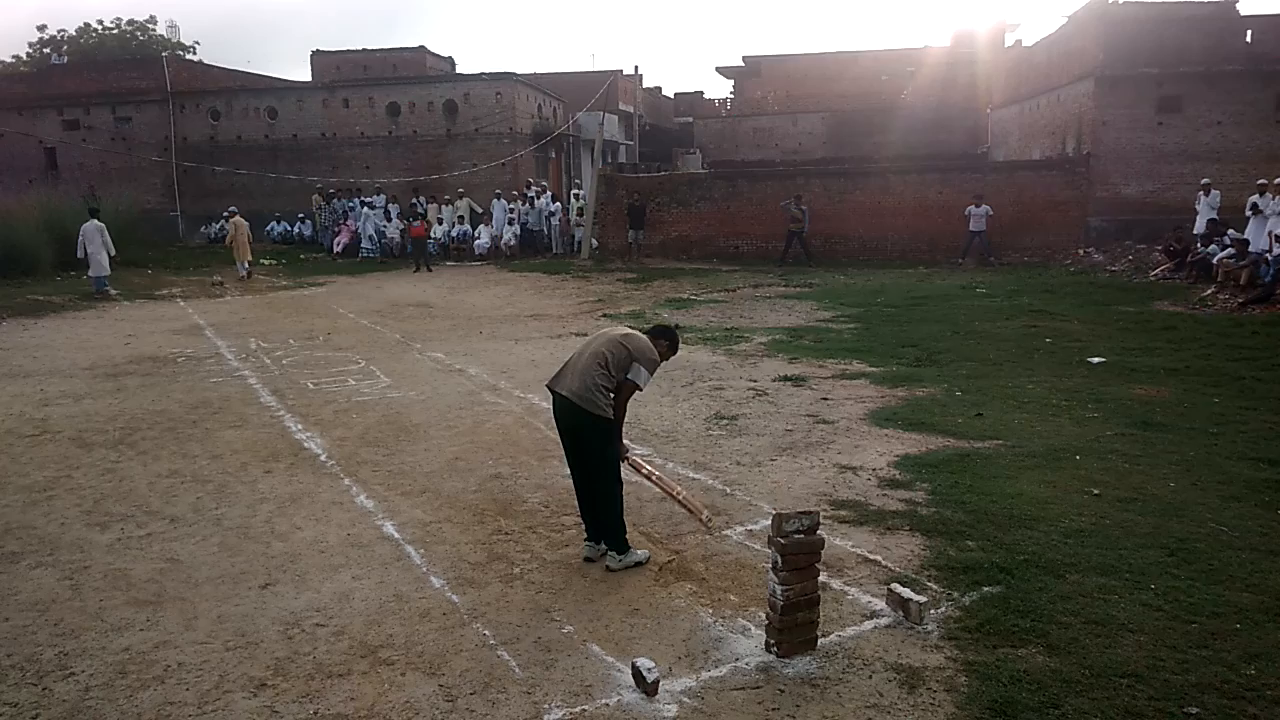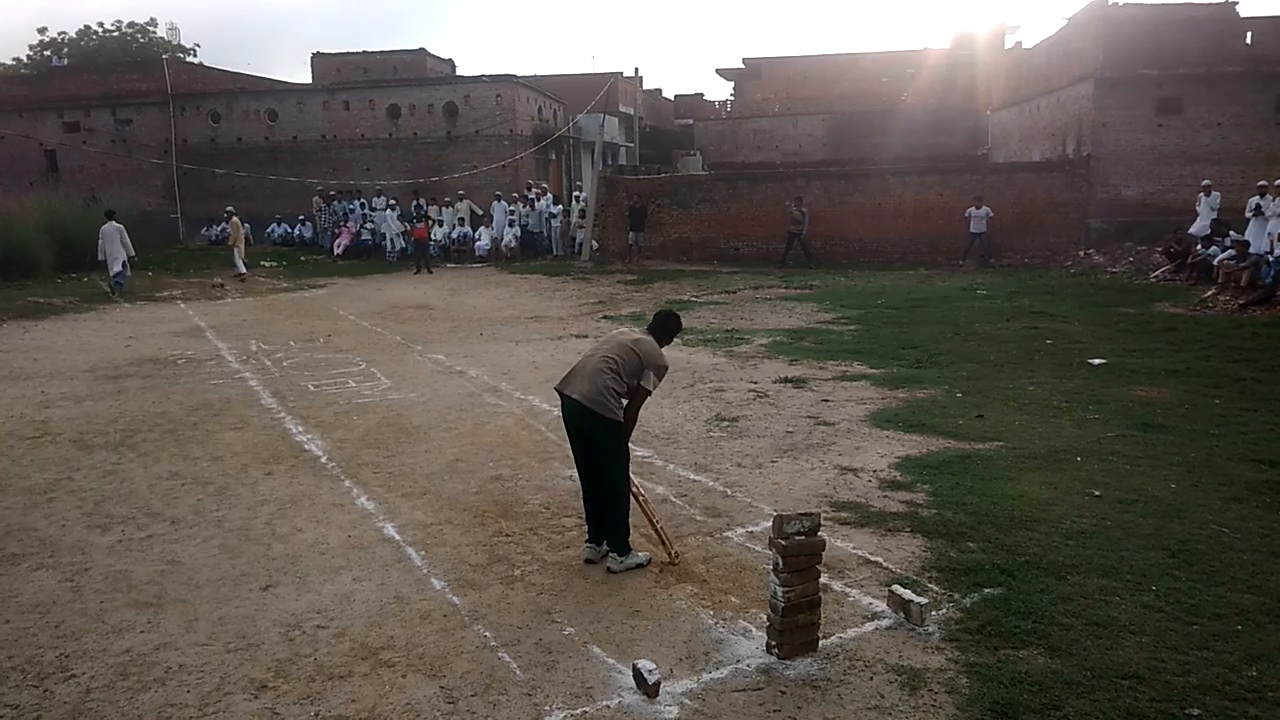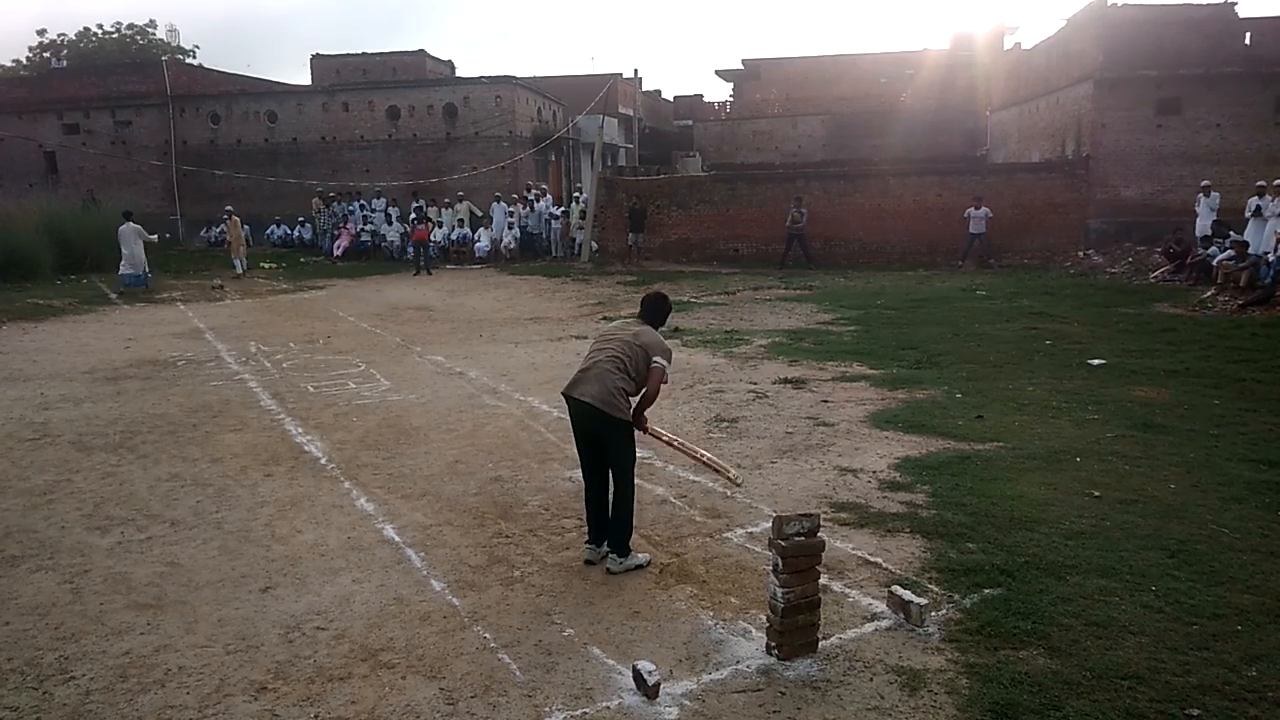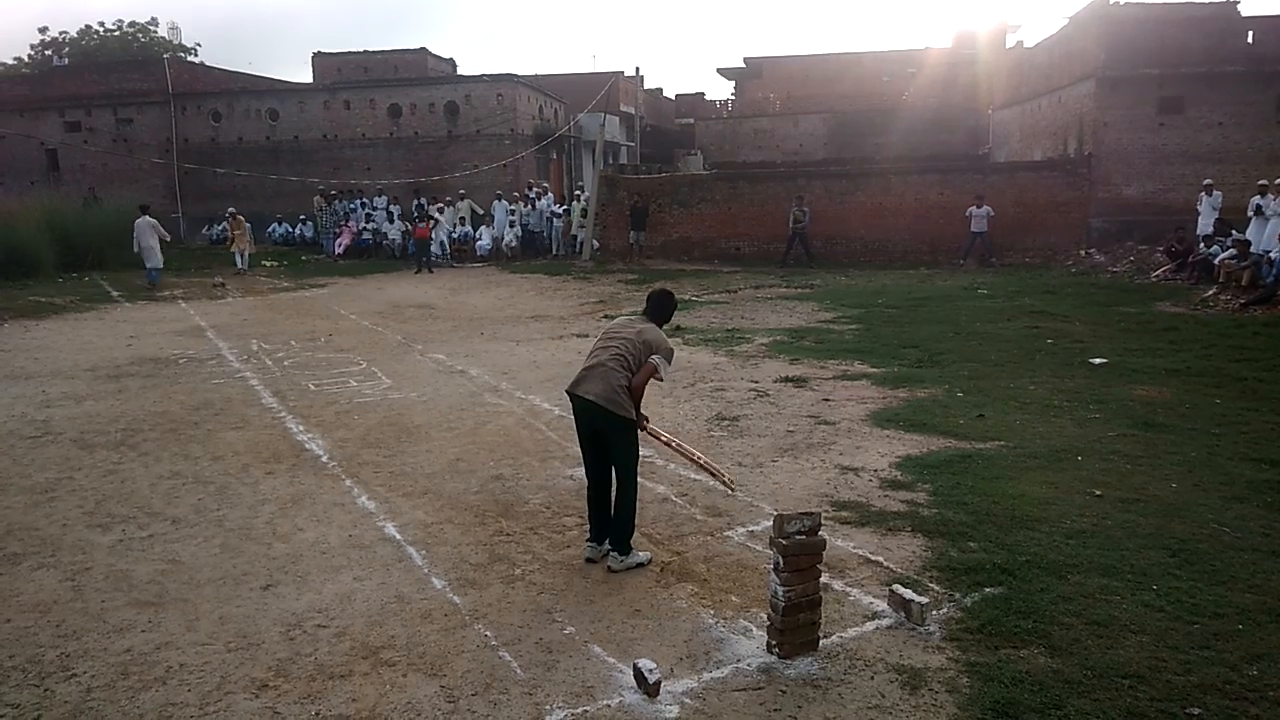
dt=0.4s
person 1, frame 1
left shoulder: (622, 334)
right shoulder: (649, 355)
right elbow: (620, 402)
left wrist: (610, 440)
right wrist: (616, 442)
left hip: (561, 396)
right hip: (588, 404)
left knee: (584, 478)
right knee: (608, 481)
left ankle: (594, 541)
right ankle: (618, 552)
person 1, frame 2
left shoulder: (623, 333)
right shoulder: (657, 360)
right elbow: (632, 408)
right wrist: (621, 442)
left hip: (569, 396)
right hip: (599, 406)
left knee: (590, 479)
right knee: (617, 484)
left ankle: (595, 544)
right ankle: (619, 553)
person 1, frame 3
left shoulder: (614, 327)
right shoulder: (659, 347)
right elbow: (651, 390)
left wrist: (630, 413)
right wrist: (638, 415)
left hip: (576, 398)
right hip: (608, 408)
left knee: (594, 480)
right knee: (623, 484)
left ankle: (595, 544)
right ankle: (619, 554)
person 1, frame 4
left shoulder: (619, 322)
right shoulder: (662, 346)
right elbow: (636, 385)
right wrist: (636, 415)
left hip: (580, 396)
right hip: (612, 406)
left knee: (597, 478)
right knee: (626, 482)
left ankle: (596, 543)
right ankle: (620, 553)
